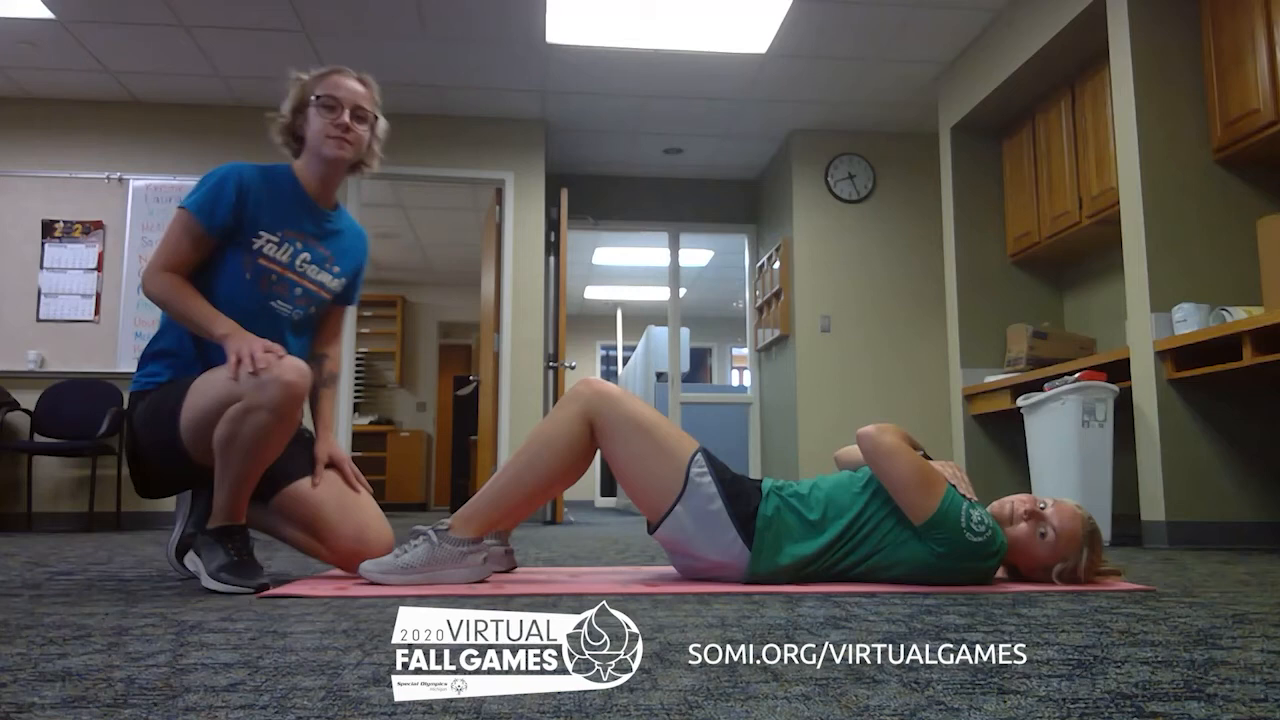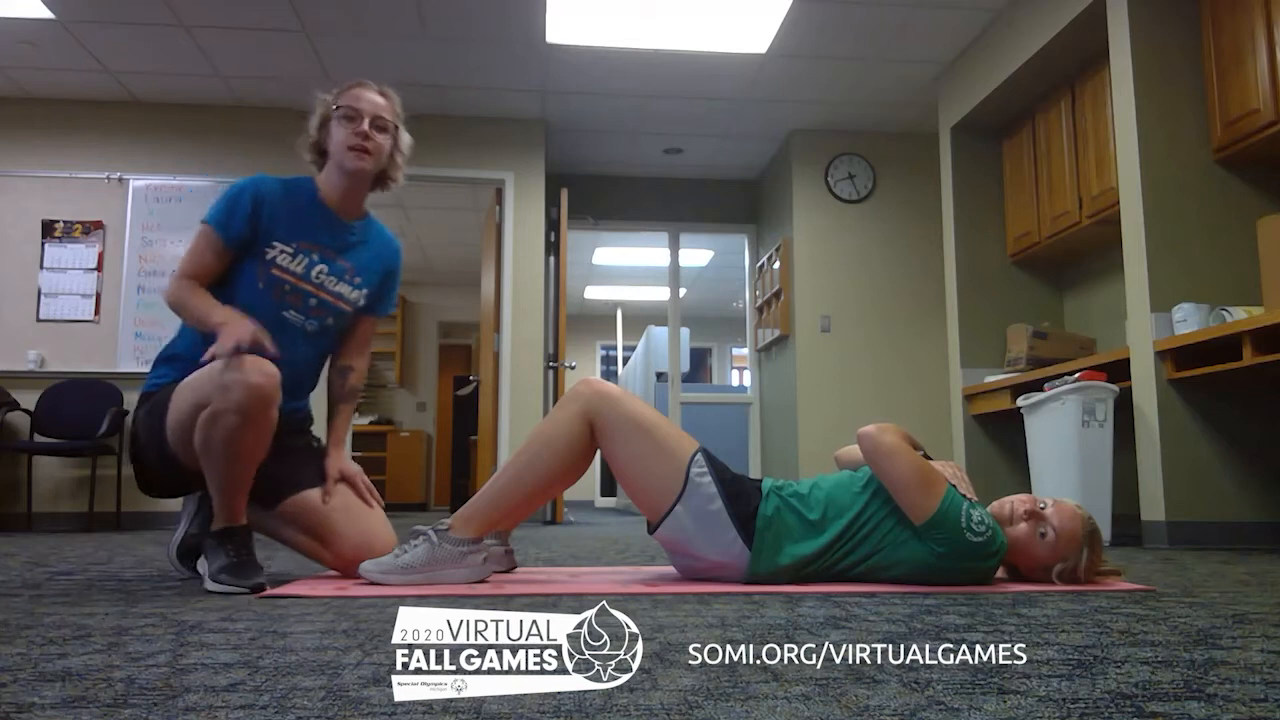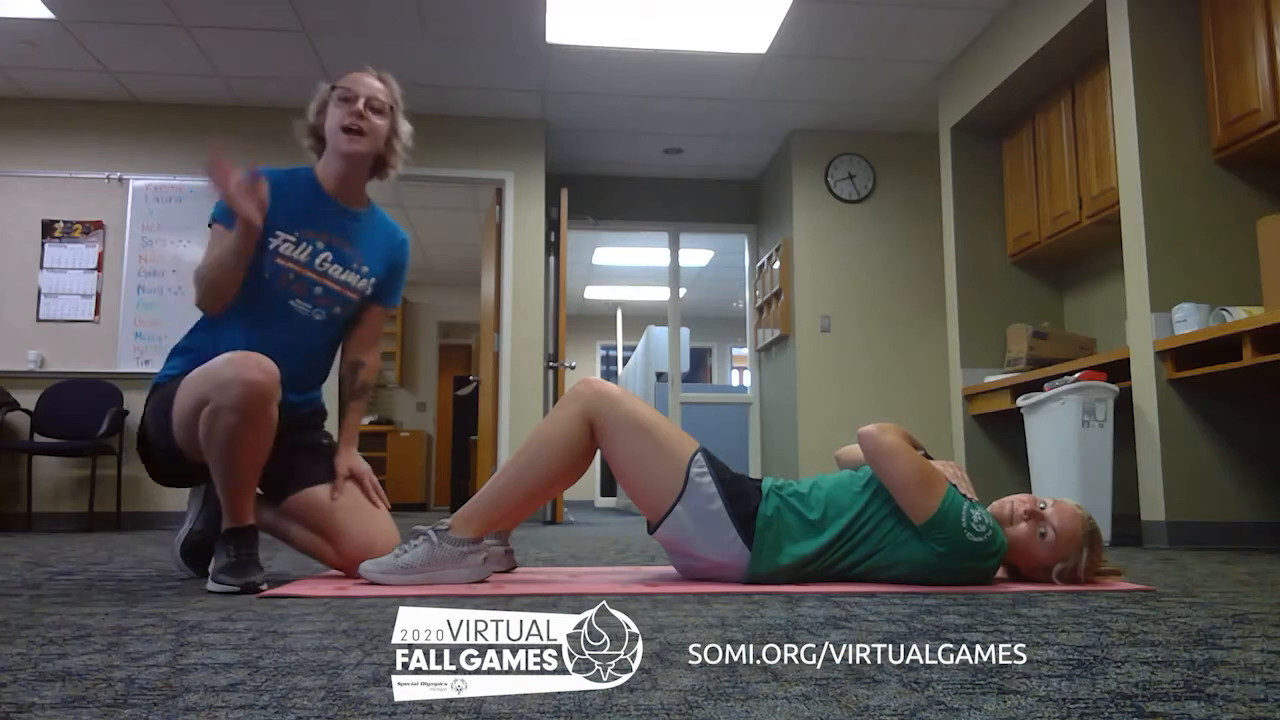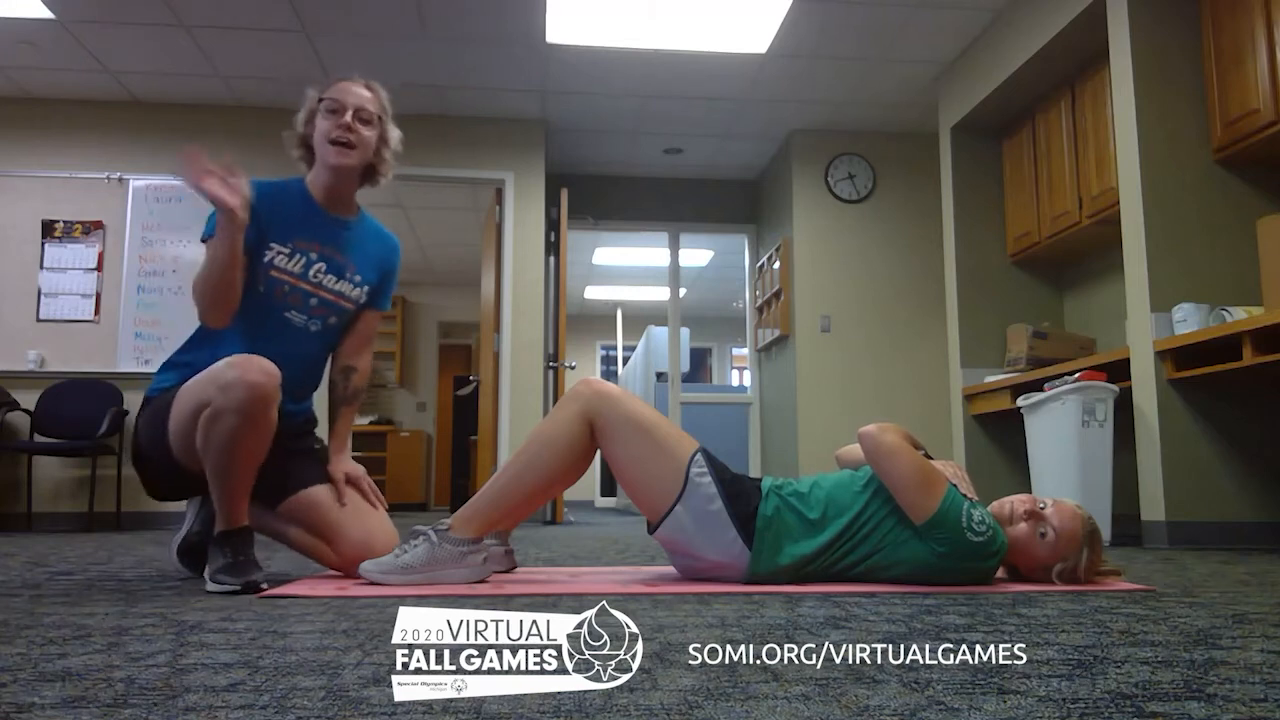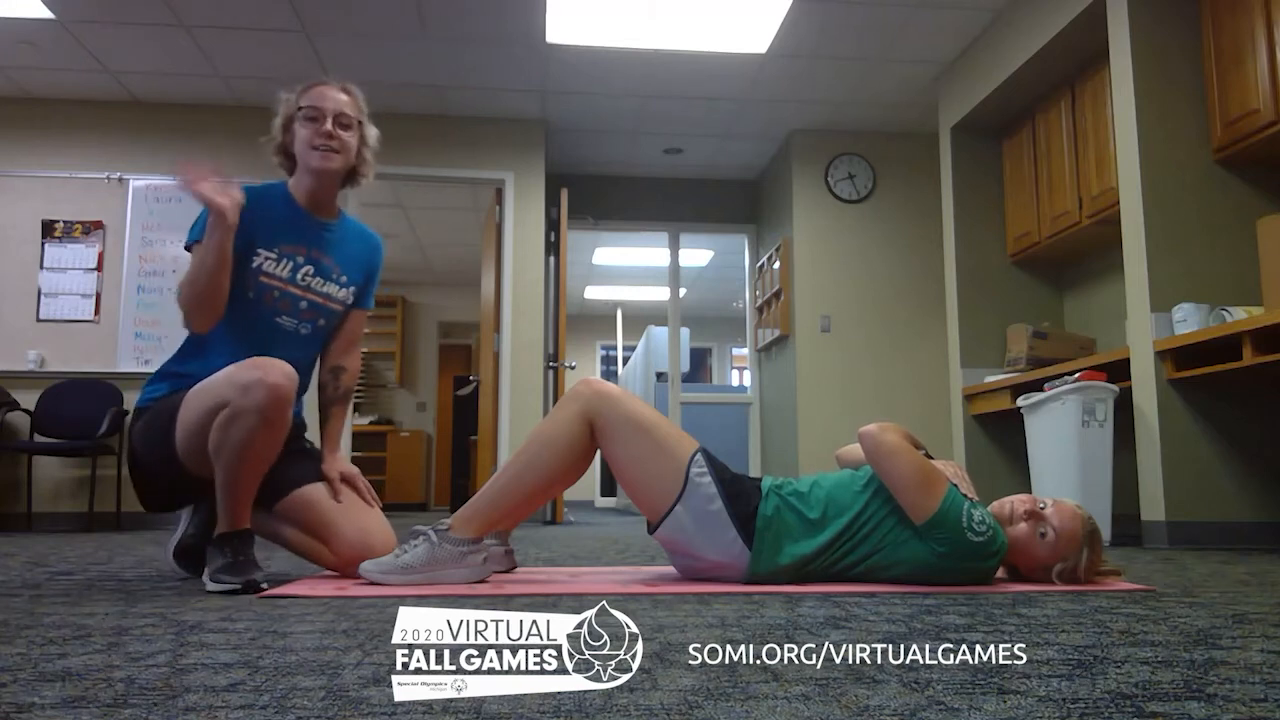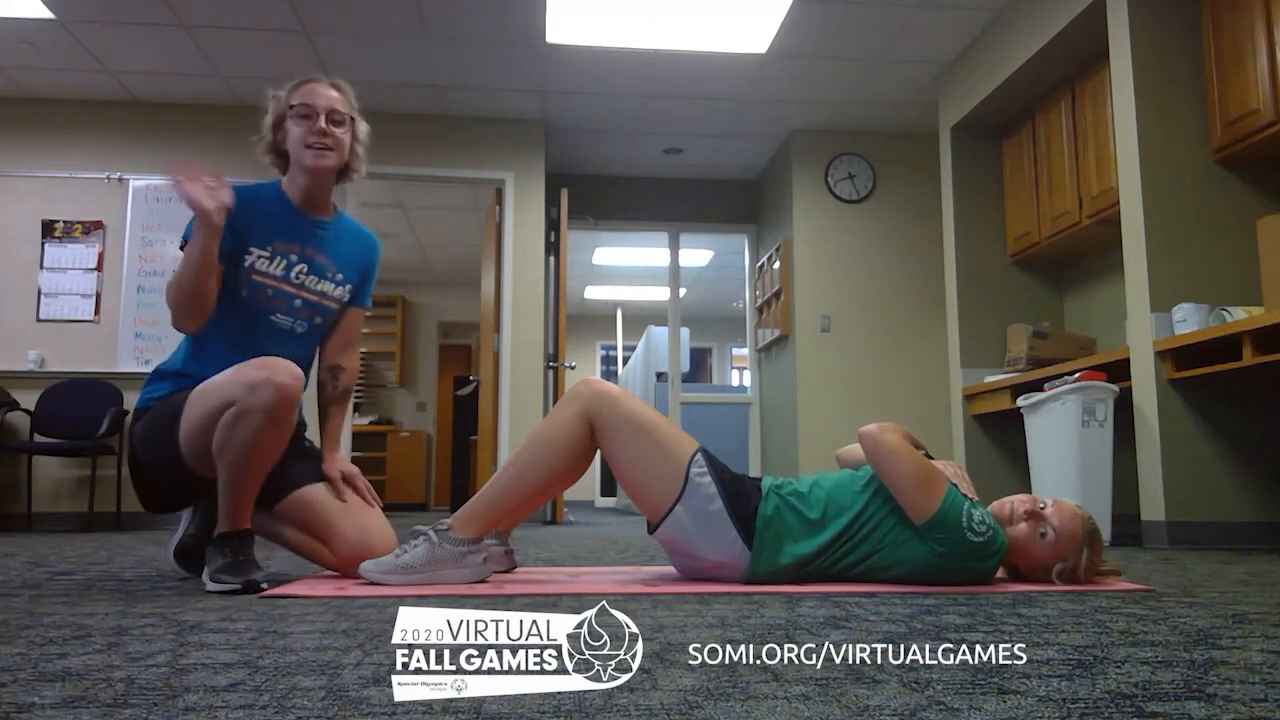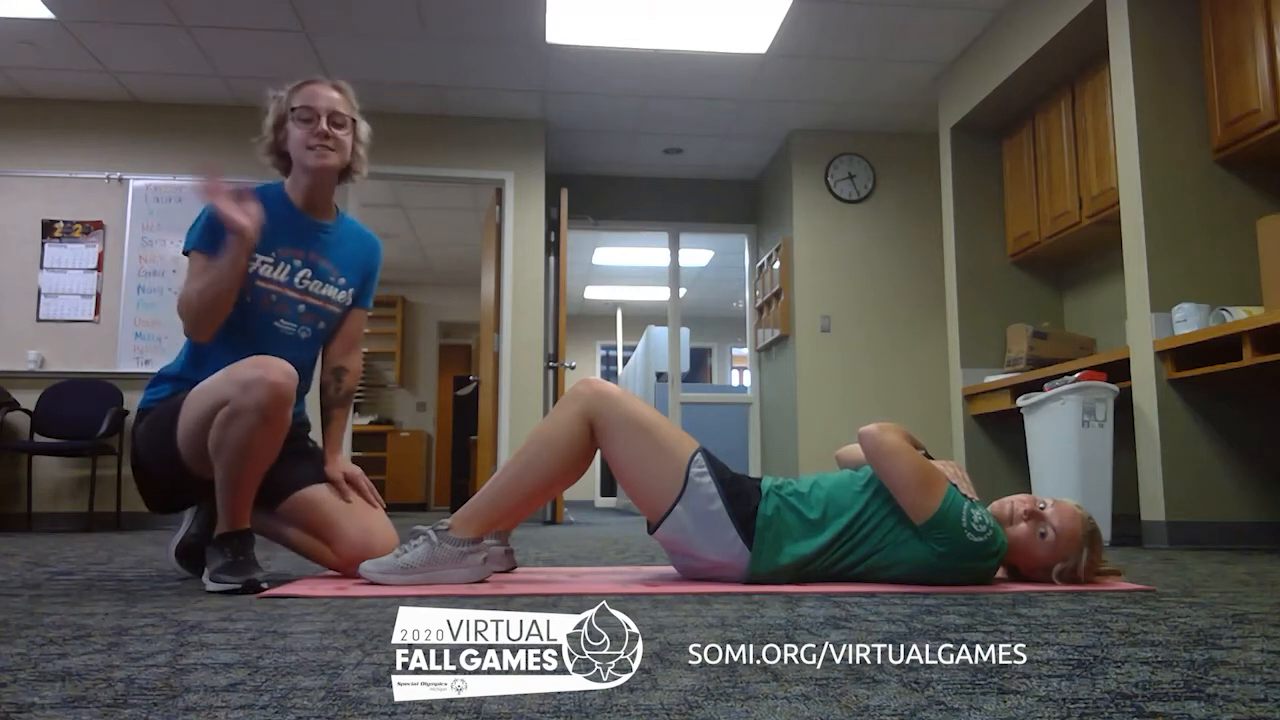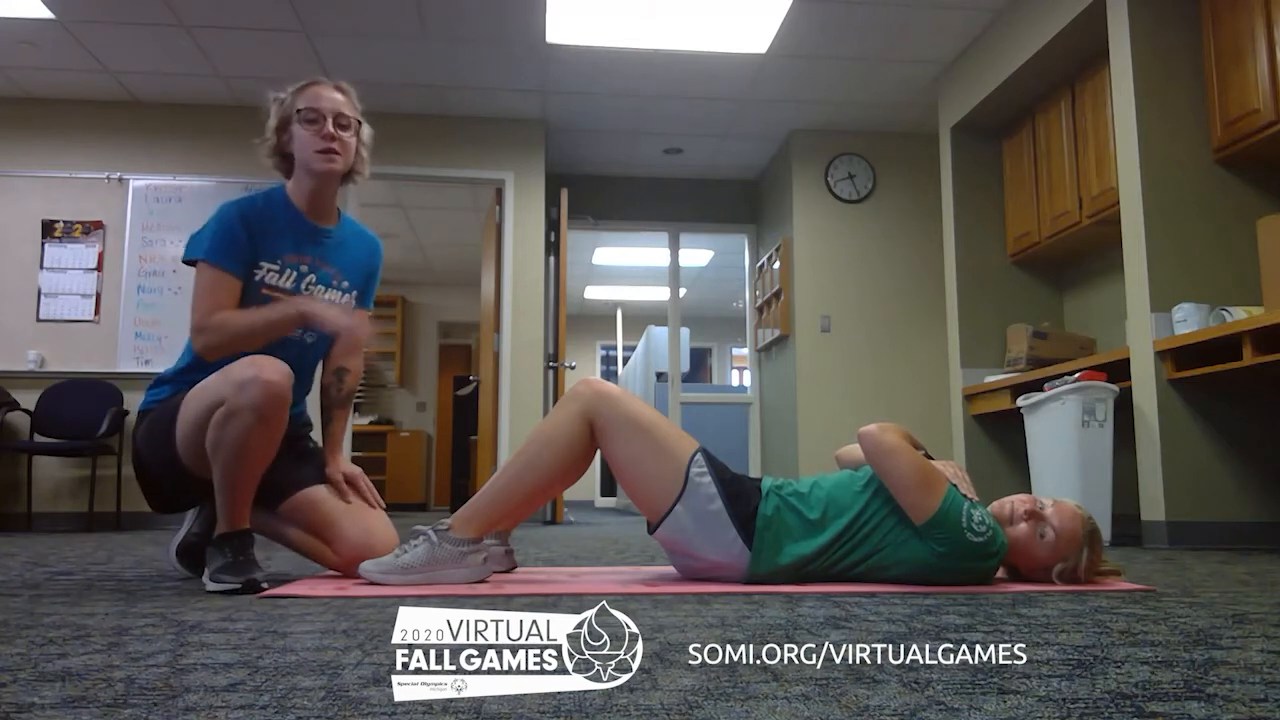
dt=0.2s
person 1, frame 1
left shoulder: (970, 538)
right shoulder: (968, 529)
left elbow: (875, 439)
right elbow: (853, 461)
left wrist: (925, 463)
right wrist: (934, 467)
left hip: (740, 530)
right hip: (744, 525)
left knee: (593, 397)
right knee: (600, 407)
left ankle: (455, 542)
right ankle: (475, 541)
person 1, frame 2
left shoulder: (970, 539)
right shoulder: (970, 530)
left elbow: (875, 437)
right elbow: (853, 460)
left wrist: (929, 468)
right wrist: (933, 468)
left hip: (739, 531)
right hip: (746, 527)
left knee: (594, 396)
right knee: (601, 408)
left ankle: (457, 542)
right ankle: (476, 540)
person 1, frame 3
left shoulder: (970, 539)
right shoulder: (967, 533)
left elbow: (875, 438)
right elbow: (852, 460)
left wrist: (926, 463)
right wrist: (931, 467)
left hip: (740, 529)
right hip: (744, 528)
left knee: (593, 396)
right knee: (601, 408)
left ankle: (454, 542)
right ankle: (477, 541)
person 1, frame 4
left shoulder: (971, 539)
right shoulder: (968, 529)
left elbow: (876, 437)
right elbow: (853, 458)
left wrist: (930, 467)
right wrist: (933, 466)
left hip: (741, 530)
right hip: (746, 525)
left knee: (592, 396)
right knee: (599, 407)
left ankle: (456, 542)
right ankle: (479, 541)
person 1, frame 5
left shoulder: (970, 538)
right shoulder: (968, 526)
left elbow: (876, 437)
right elbow: (853, 459)
left wrist: (925, 464)
right wrist: (932, 466)
left hip: (740, 530)
right hip: (745, 526)
left knee: (593, 396)
right knee: (601, 408)
left ankle: (455, 542)
right ankle: (474, 541)
person 1, frame 6
left shoulder: (970, 538)
right shoulder: (971, 533)
left elbow: (875, 437)
right elbow: (852, 459)
left wrist: (929, 464)
right wrist: (932, 466)
left hip: (739, 530)
right hip: (744, 528)
left knee: (593, 396)
right knee: (601, 408)
left ankle: (455, 542)
right ankle: (476, 541)
person 1, frame 7
left shoulder: (970, 539)
right shoulder: (968, 531)
left elbow: (875, 437)
right elbow: (852, 459)
left wrist: (927, 463)
right wrist: (932, 466)
left hip: (739, 530)
right hip: (744, 527)
left knee: (593, 397)
right knee: (600, 407)
left ankle: (454, 542)
right ankle: (476, 541)
person 1, frame 8
left shoulder: (971, 539)
right shoulder: (968, 529)
left elbow: (874, 437)
right elbow: (851, 459)
left wrist: (927, 464)
right wrist: (933, 465)
left hip: (740, 530)
right hip: (745, 526)
left knee: (592, 396)
right knee: (601, 407)
left ankle: (456, 542)
right ankle: (479, 540)
person 2, frame 1
left shoulder: (352, 241)
right shoulder: (239, 185)
left elbow: (326, 346)
right elbow: (158, 276)
left wrist: (325, 434)
right wrist: (232, 335)
left hip: (271, 424)
right hip: (175, 399)
left knee: (370, 547)
right knee: (283, 375)
left ankle: (216, 506)
right ankle: (219, 530)
person 2, frame 2
left shoulder: (383, 253)
right shoulder: (259, 198)
left elbow: (351, 359)
right elbow: (182, 288)
left wrist: (337, 449)
right wrist: (227, 319)
left hip: (282, 427)
right hip: (185, 404)
left knee: (373, 554)
right knee: (253, 378)
left ankle: (228, 507)
right ankle: (226, 530)
person 2, frame 3
left shoulder: (389, 241)
right shoulder: (264, 189)
left elbow: (362, 352)
right elbow: (210, 300)
left wrist: (347, 446)
right wrist: (246, 226)
left hip: (293, 418)
right hip: (196, 394)
left knee: (374, 551)
right knee: (250, 373)
left ankle: (235, 507)
right ankle: (232, 531)
person 2, frame 4
left shoulder: (381, 247)
right shoulder: (258, 202)
left elbow: (354, 357)
right elbow: (214, 315)
left wrist: (339, 451)
right wrist: (231, 219)
left hip: (283, 428)
right hip: (185, 408)
left knee: (373, 552)
right knee: (253, 375)
left ankle: (227, 511)
right ankle: (228, 535)
person 2, frame 5
left shoulder: (364, 248)
right shoulder: (245, 208)
left elbow: (343, 358)
right elbow: (199, 320)
left wrist: (331, 451)
right wrist: (222, 223)
left hip: (275, 435)
right hip: (176, 416)
left knee: (371, 551)
right knee: (269, 378)
left ankle: (220, 511)
right ankle: (226, 536)
person 2, frame 6
left shoulder: (360, 245)
right shoulder: (237, 206)
left elbow: (341, 356)
right elbow: (187, 317)
left wrist: (330, 451)
right wrist: (210, 223)
left hip: (275, 434)
right hip: (178, 416)
left knee: (371, 551)
right knee: (275, 378)
left ankle: (221, 511)
right ankle: (227, 536)
person 2, frame 7
left shoulder: (362, 247)
right shoulder: (238, 211)
left elbow: (344, 359)
right elbow: (197, 325)
left wrist: (333, 453)
right wrist: (241, 242)
left hip: (279, 433)
right hip: (180, 420)
left knee: (373, 550)
right knee: (268, 376)
left ankle: (225, 513)
right ankle: (227, 537)
person 2, frame 8
left shoulder: (364, 249)
right shoulder: (241, 218)
left elbow: (347, 361)
right elbow: (208, 336)
left wrist: (335, 453)
right wrist: (308, 311)
left hip: (280, 434)
right hip: (182, 421)
left knee: (374, 550)
right knee: (266, 376)
left ankle: (223, 513)
right ankle: (228, 537)
